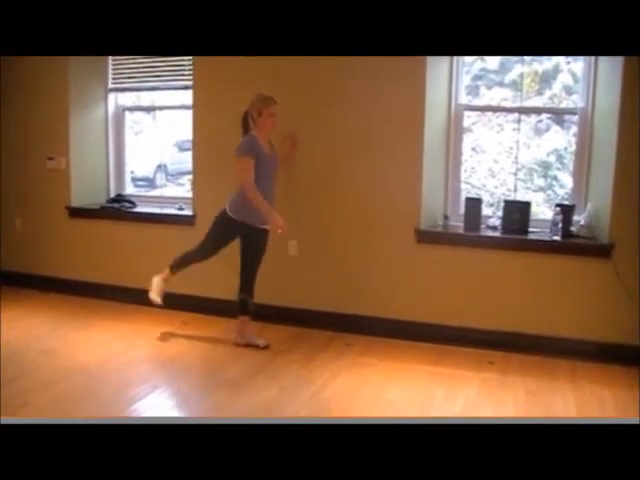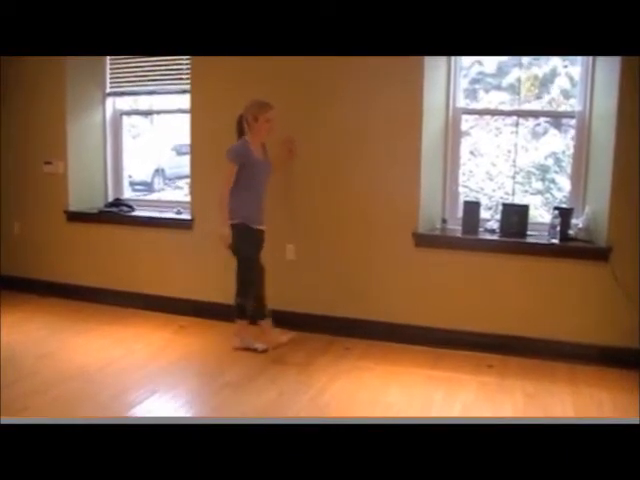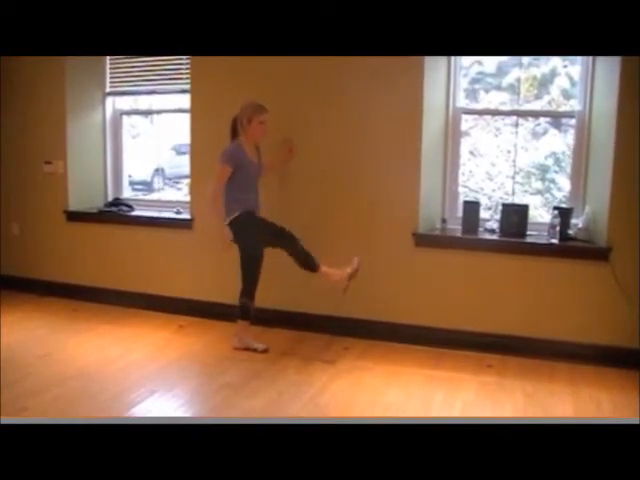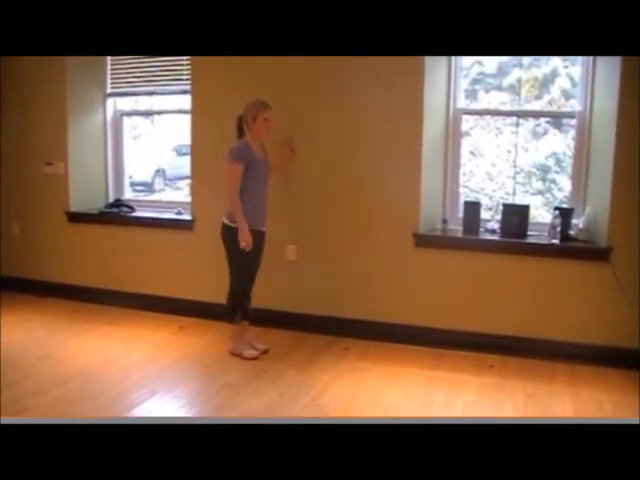
dt=0.5s
person 1, frame 1
left shoulder: (270, 146)
right shoulder: (248, 146)
right elbow: (247, 186)
left wrist: (284, 154)
right wrist: (271, 214)
left hip: (259, 223)
right hip: (236, 215)
left knee: (249, 277)
right knee: (203, 252)
left ankle: (243, 332)
right ankle: (162, 279)
person 1, frame 2
left shoulder: (262, 148)
right shoulder: (238, 149)
right elbow: (226, 189)
left wrist: (283, 158)
right wrist: (225, 224)
left hip: (253, 225)
right hip: (236, 224)
left knee: (248, 278)
right knee: (255, 272)
left ankle: (242, 336)
right ankle: (268, 331)
person 1, frame 3
left shoulder: (256, 151)
right shoulder: (232, 152)
right elbow: (217, 191)
left wrist: (282, 157)
right wrist: (223, 225)
left hip: (251, 222)
right hip: (238, 219)
left knee: (251, 281)
right knee: (287, 239)
left ankle: (242, 336)
right ankle: (332, 274)
person 1, frame 4
left shoulder: (261, 149)
right shoulder: (239, 150)
right elbow: (232, 193)
left wrist: (283, 158)
right wrist: (242, 228)
left hip: (256, 228)
right hip: (237, 228)
left knee: (247, 283)
right knee: (239, 283)
left ankle: (245, 335)
right ankle: (236, 340)
